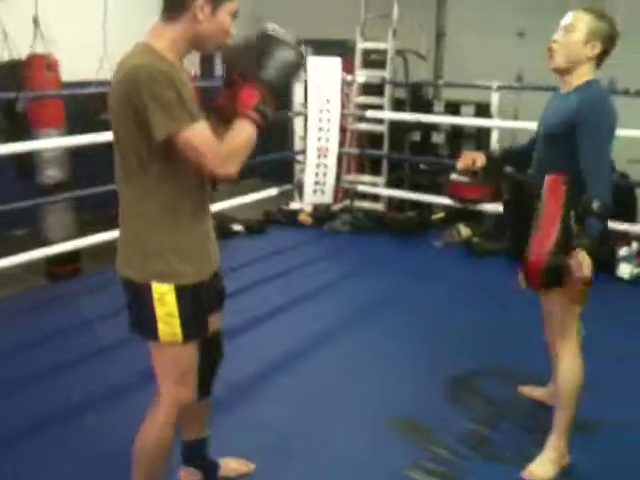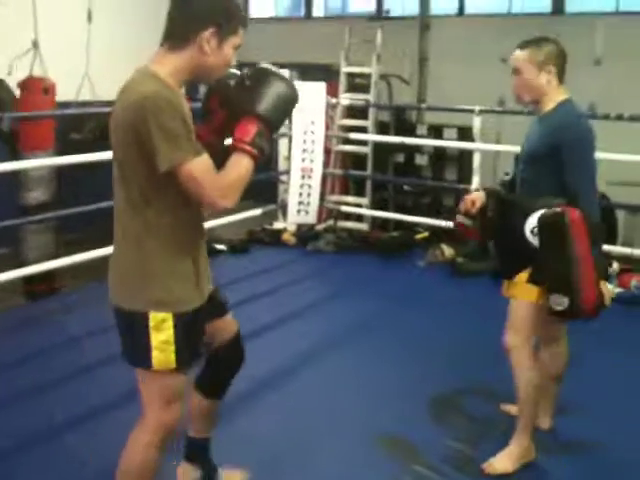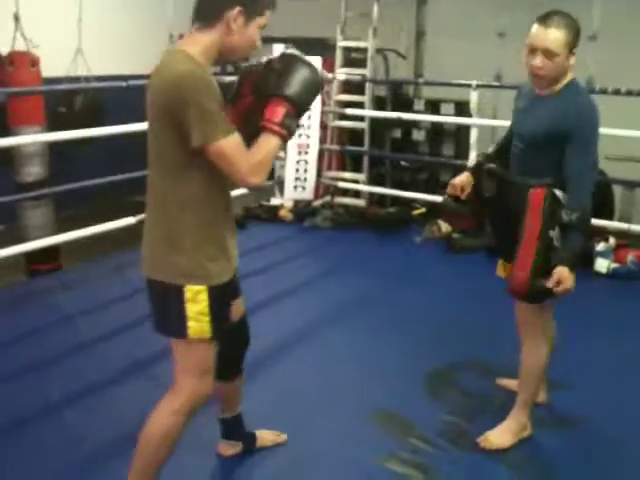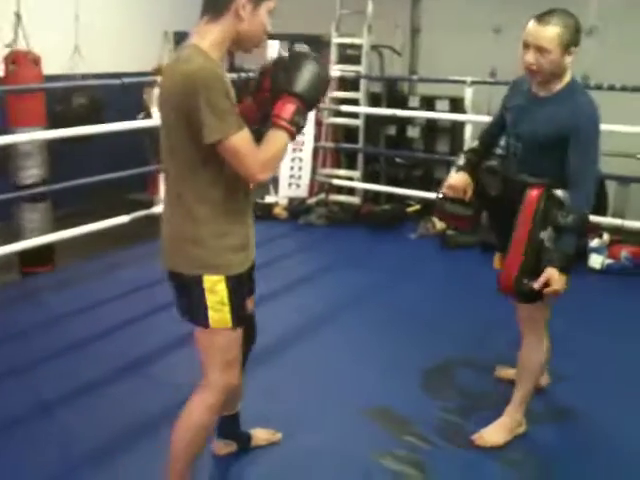
dt=0.3s
person 1, frame 1
left shoulder: (170, 67)
right shoulder: (148, 72)
left elbow: (199, 147)
right elbow: (220, 161)
left wrist: (235, 94)
right wrist: (259, 90)
left hip: (192, 252)
right hip: (162, 263)
left knee: (205, 359)
right knee: (176, 394)
person 1, frame 2
left shoulder: (163, 93)
right shoulder: (151, 100)
right elbow: (218, 194)
left wrist: (221, 125)
right wrist: (256, 125)
left hip: (182, 274)
right hip: (156, 288)
left knee: (228, 349)
right knee: (162, 415)
person 1, frame 3
left shoulder: (186, 68)
right shoulder: (188, 77)
right elbow: (248, 171)
left wrist: (248, 104)
right wrist: (284, 108)
left hip: (207, 248)
right hip: (187, 260)
left knee: (234, 339)
right knee: (191, 387)
left ankle: (235, 435)
person 1, frame 4
left shoulder: (198, 62)
right shoulder: (199, 73)
right elbow: (256, 167)
left wrist: (263, 100)
right wrist: (292, 104)
left hip: (223, 241)
right hip: (206, 252)
left knee: (241, 338)
right knee: (220, 378)
left ankle: (230, 434)
person 2, frame 1
left shoulder: (594, 103)
right shoulder: (562, 97)
left elbow: (596, 182)
right elbow: (536, 150)
left wrist: (583, 244)
right wrist: (490, 159)
left knee: (560, 333)
right knee: (561, 319)
right ankle: (558, 389)
person 2, frame 2
left shoulder: (570, 126)
right shoulder: (544, 121)
left elbow: (586, 203)
right wrist: (488, 194)
left knee: (517, 342)
right knee: (550, 334)
left ankle: (522, 443)
right ankle: (542, 411)
person 2, frame 3
left shoulder: (579, 111)
right shoulder: (527, 92)
left elbow: (580, 190)
left wrist: (567, 258)
right wrist: (473, 171)
right hip: (518, 219)
left knee: (530, 319)
right knee: (537, 314)
left ankle: (520, 418)
right ankle: (533, 383)
person 2, frame 4
left shoulder: (580, 112)
right shoulder: (519, 87)
left elbow: (581, 192)
right elbow: (492, 135)
left wrist: (559, 260)
right wrist: (466, 170)
right hip: (512, 210)
left knee: (531, 314)
right knee: (526, 309)
left ankle: (514, 415)
right ankle: (535, 371)
